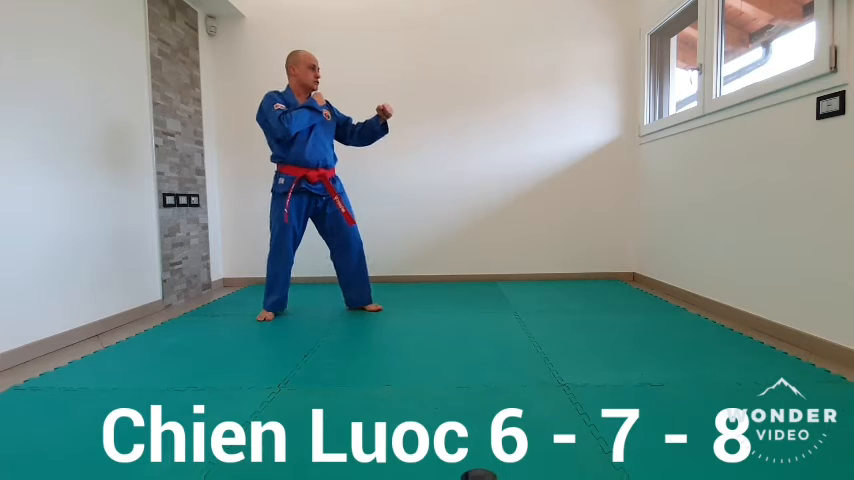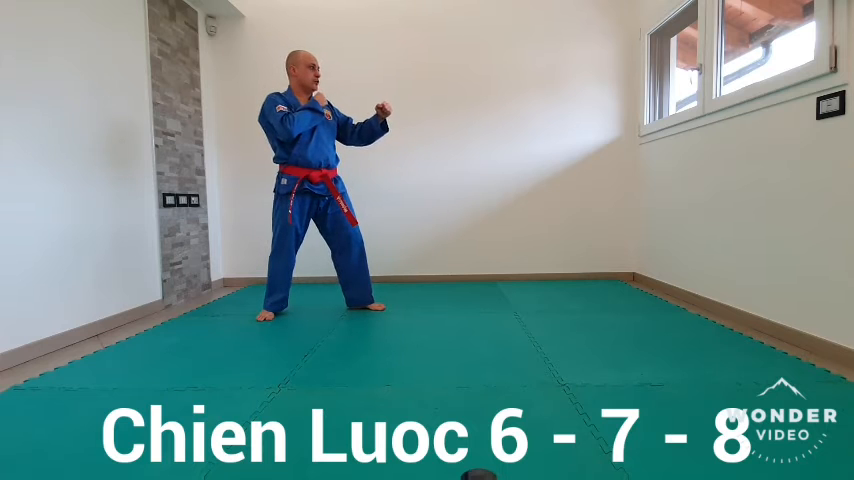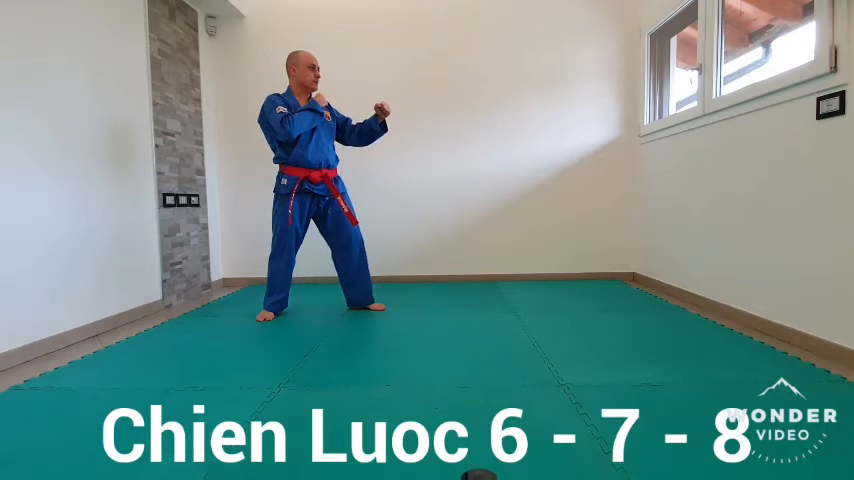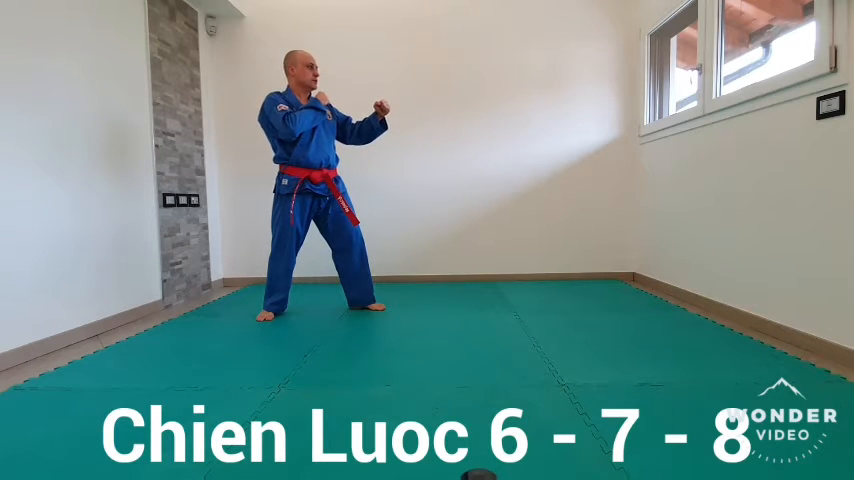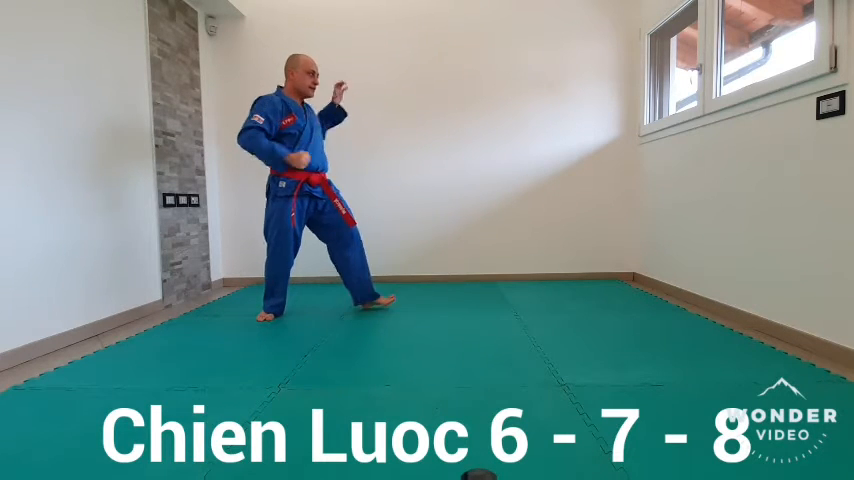
dt=1s
person 1, frame 1
left shoulder: (324, 106)
right shoulder: (274, 101)
left elbow: (353, 135)
right elbow: (284, 127)
left wrist: (379, 121)
right wrist: (313, 106)
left hip: (328, 184)
right hip: (291, 186)
left knee: (349, 241)
right knee: (282, 247)
left ankle: (359, 299)
right ankle: (273, 305)
person 1, frame 2
left shoulder: (325, 106)
right shoulder: (276, 102)
left elbow: (354, 135)
right elbow: (287, 129)
left wrist: (378, 119)
right wrist: (315, 107)
left hip: (330, 185)
right hip: (294, 186)
left knee: (350, 242)
right knee: (284, 247)
left ankle: (361, 299)
right ankle: (273, 306)
person 1, frame 3
left shoulder: (324, 107)
right shoulder: (275, 103)
left elbow: (353, 135)
right elbow: (287, 130)
left wrist: (377, 119)
right wrist: (315, 108)
left hip: (330, 185)
right hip: (294, 187)
left knee: (351, 242)
right knee: (284, 247)
left ankle: (361, 299)
right ankle: (273, 305)
person 1, frame 4
left shoulder: (324, 106)
right shoulder: (275, 102)
left elbow: (354, 133)
right elbow: (290, 128)
left wrist: (377, 118)
right wrist: (317, 106)
left hip: (330, 185)
right hip: (294, 187)
left knee: (351, 241)
right knee: (284, 247)
left ankle: (362, 299)
right ankle: (273, 306)
person 1, frame 5
left shoulder: (307, 110)
right shoulder: (269, 104)
right elbow: (248, 137)
left wrist: (335, 106)
right wrist: (286, 157)
left hip: (321, 188)
right hip: (287, 189)
left knee: (347, 237)
right knee: (281, 250)
left ankle: (366, 296)
right ankle: (272, 307)
